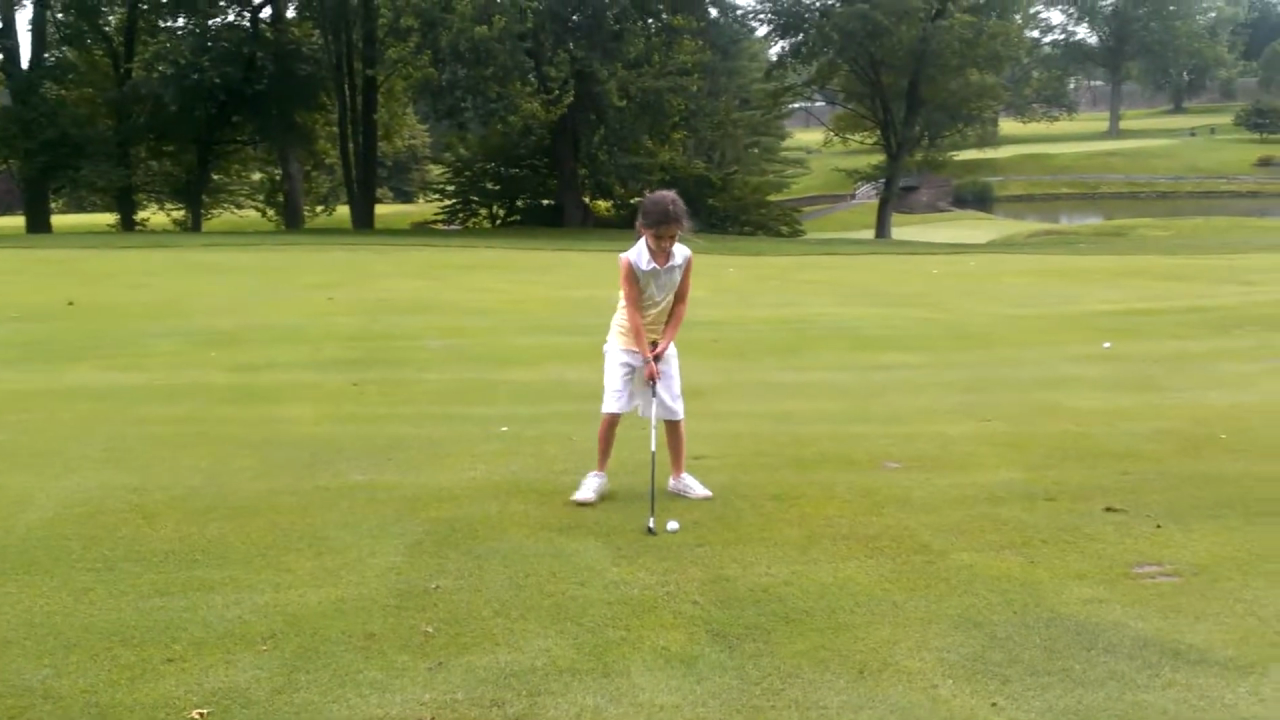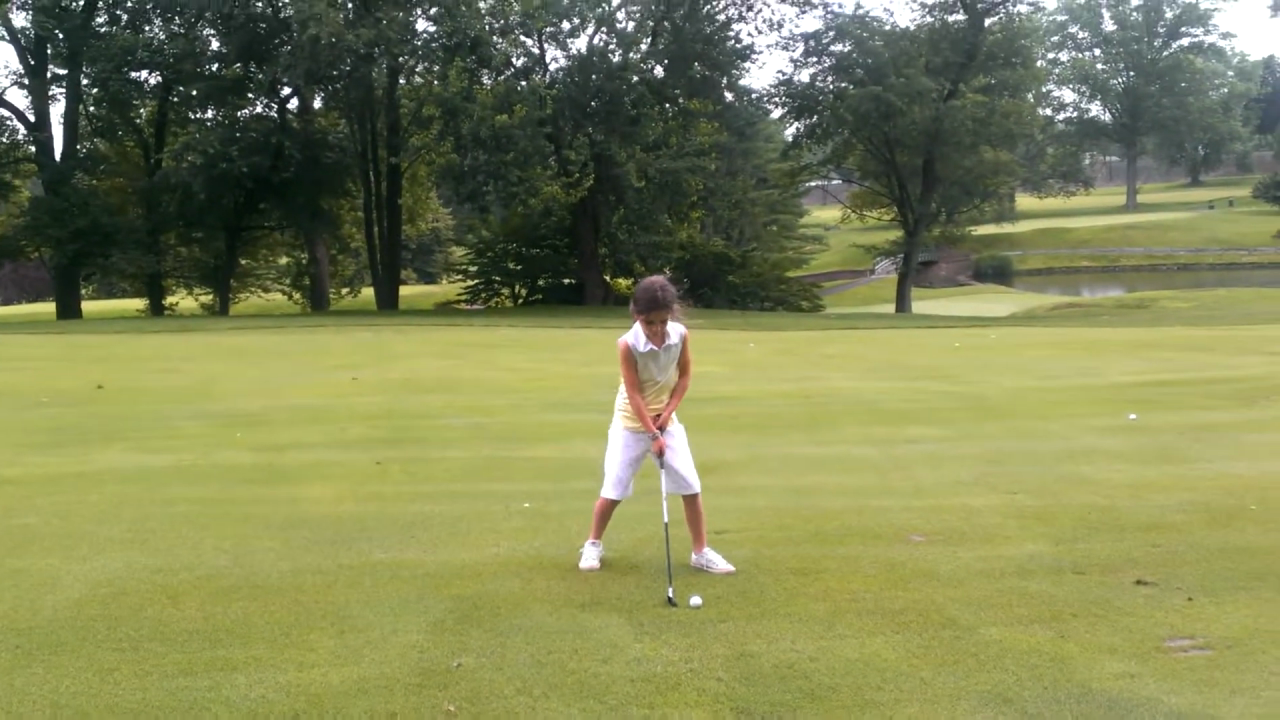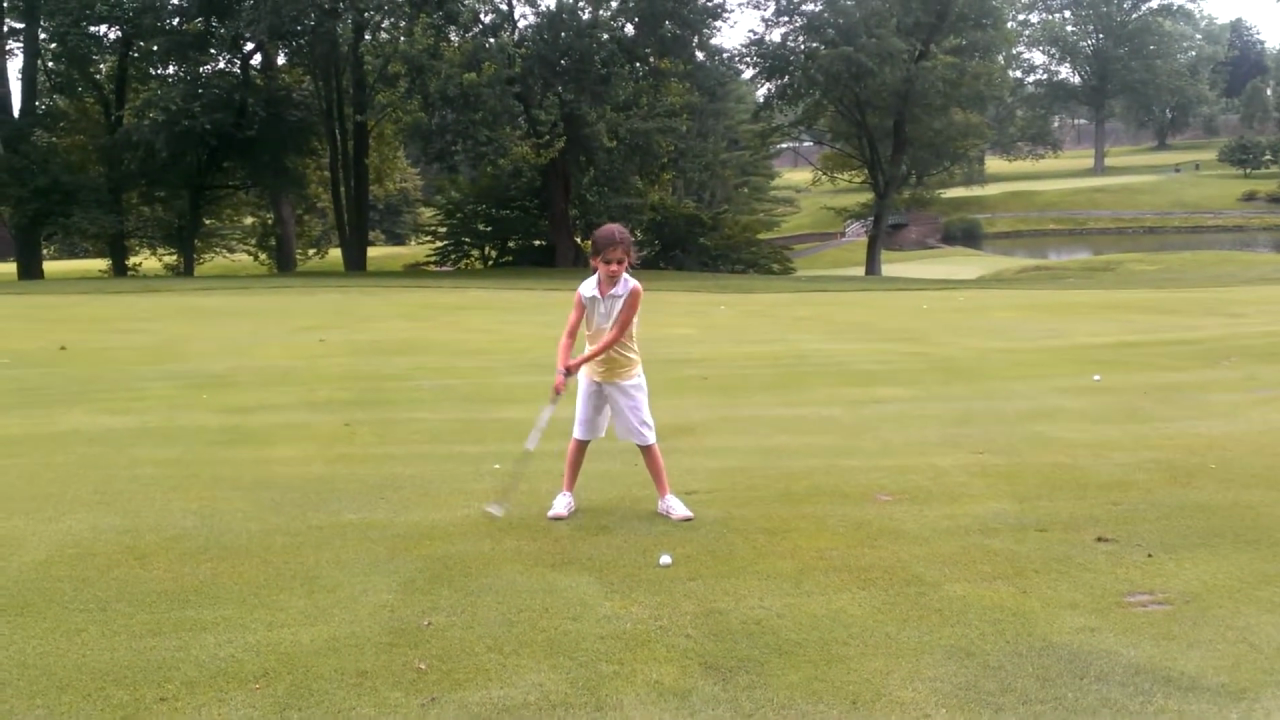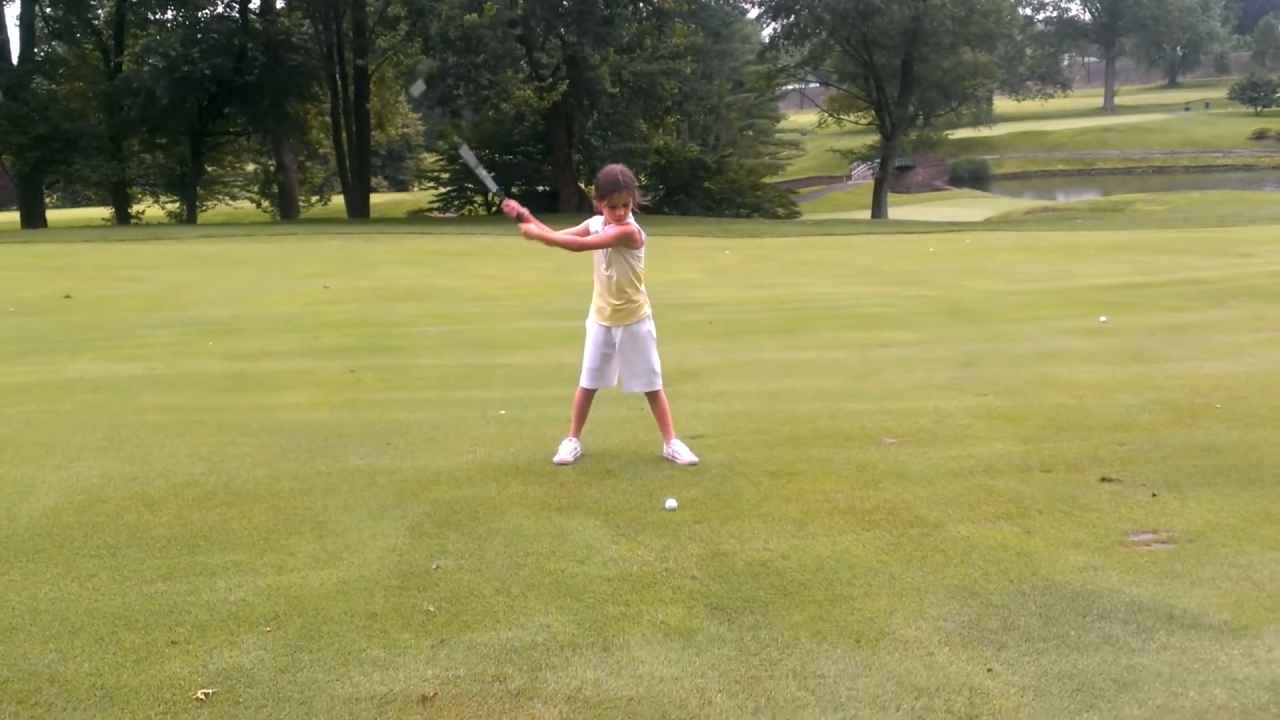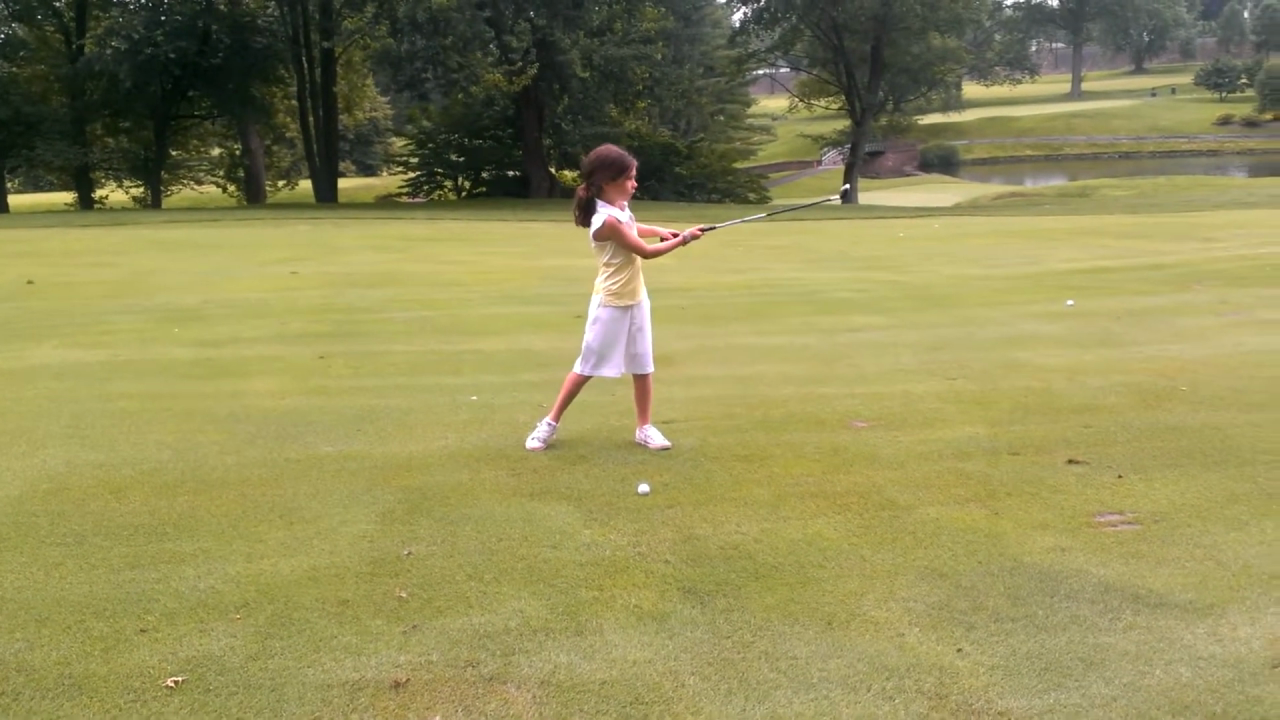
dt=1s
person 1, frame 1
left shoulder: (684, 257)
right shoulder: (630, 261)
left elbow: (680, 303)
right elbow: (634, 313)
left wrist: (664, 343)
right wrist: (645, 357)
left hip: (661, 343)
right hip: (625, 343)
left knee: (674, 411)
right knee: (613, 408)
left ankle: (679, 477)
right ankle: (598, 475)
person 1, frame 2
left shoulder: (679, 336)
right shoulder: (627, 344)
left elbow: (684, 376)
right elbow: (633, 394)
left wrist: (666, 413)
right wrist: (651, 433)
left hip: (666, 422)
right hip: (630, 424)
left knee: (690, 488)
right knee: (613, 493)
left ankle: (701, 552)
right ankle: (593, 544)
person 1, frame 3
left shoulder: (632, 290)
right shoulder: (585, 291)
left elbow: (615, 335)
right elbow: (569, 334)
left wrist: (579, 360)
right wrist: (561, 368)
left hip: (626, 375)
right hip: (592, 374)
left knee: (645, 437)
right knee: (580, 435)
left ankle: (665, 498)
right ankle: (566, 494)
person 1, frame 4
left shoulder: (630, 231)
right shoulder: (594, 224)
left elbow: (577, 245)
right elbow: (557, 237)
left wrist: (537, 234)
right wrist: (528, 218)
left hip: (634, 320)
right hip: (601, 319)
left knee: (651, 383)
right knee: (589, 382)
left ankle: (671, 442)
right ankle: (573, 440)
person 1, frame 5
left shoulder: (619, 208)
right shoulder: (607, 220)
right elbow: (644, 251)
left wrist: (660, 230)
right wrist: (682, 240)
left hip: (636, 300)
right hip: (610, 304)
left knee: (643, 366)
right knee: (586, 367)
left ankle: (644, 427)
right ankle: (550, 423)
